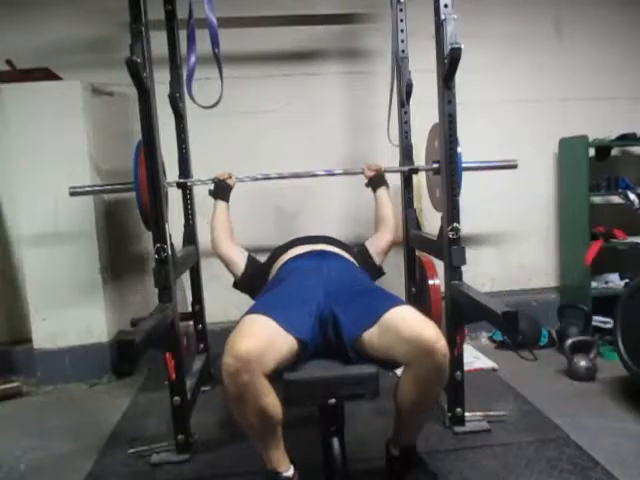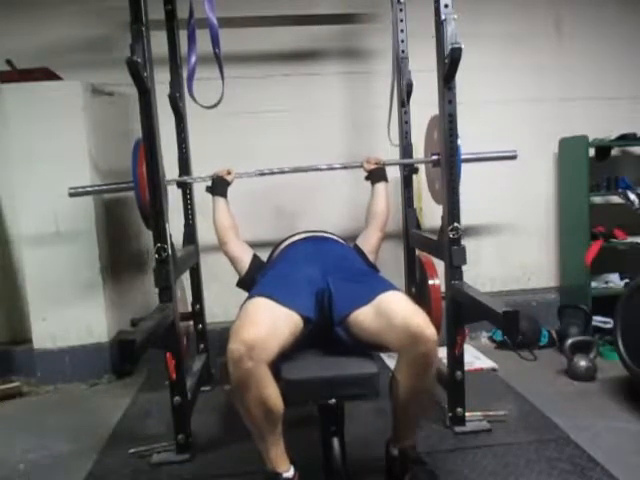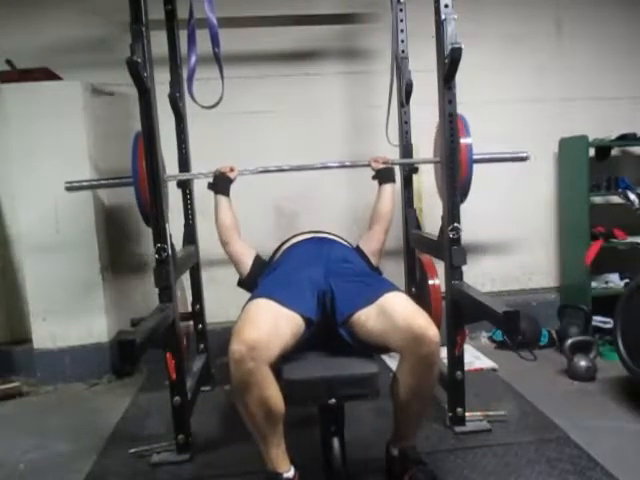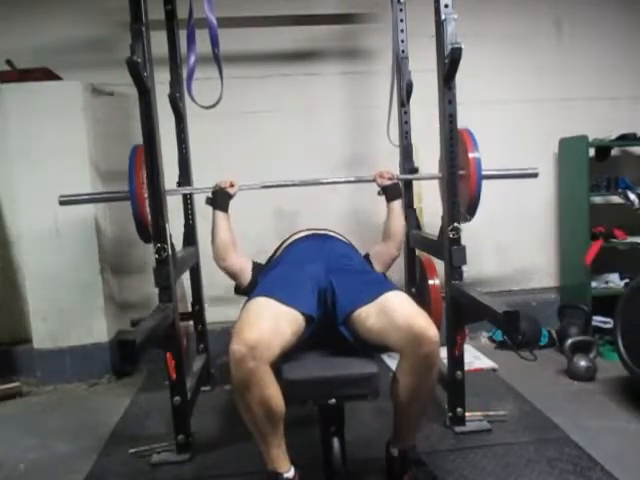
dt=1s
person 1, frame 1
left shoulder: (353, 259)
right shoulder: (266, 271)
left elbow: (386, 233)
right elbow: (223, 244)
left wrist: (379, 184)
right wrist: (222, 195)
left knee: (432, 348)
right knee: (239, 360)
left ankle: (402, 450)
person 1, frame 2
left shoulder: (354, 255)
left elbow: (375, 228)
right elbow: (230, 241)
left wrist: (379, 179)
right wrist: (219, 192)
left knee: (422, 337)
right knee: (243, 350)
left ankle: (401, 450)
person 1, frame 3
left shoulder: (360, 260)
left elbow: (378, 228)
right elbow: (231, 241)
left wrist: (386, 178)
right wrist: (221, 190)
left knee: (425, 338)
right knee: (244, 351)
left ankle: (402, 450)
person 1, frame 4
left shoulder: (361, 266)
right shoulder: (267, 274)
left elbow: (392, 245)
right elbow: (226, 257)
left wrist: (394, 195)
right wrist: (221, 205)
left knee: (425, 338)
right knee: (245, 350)
left ankle: (401, 452)
